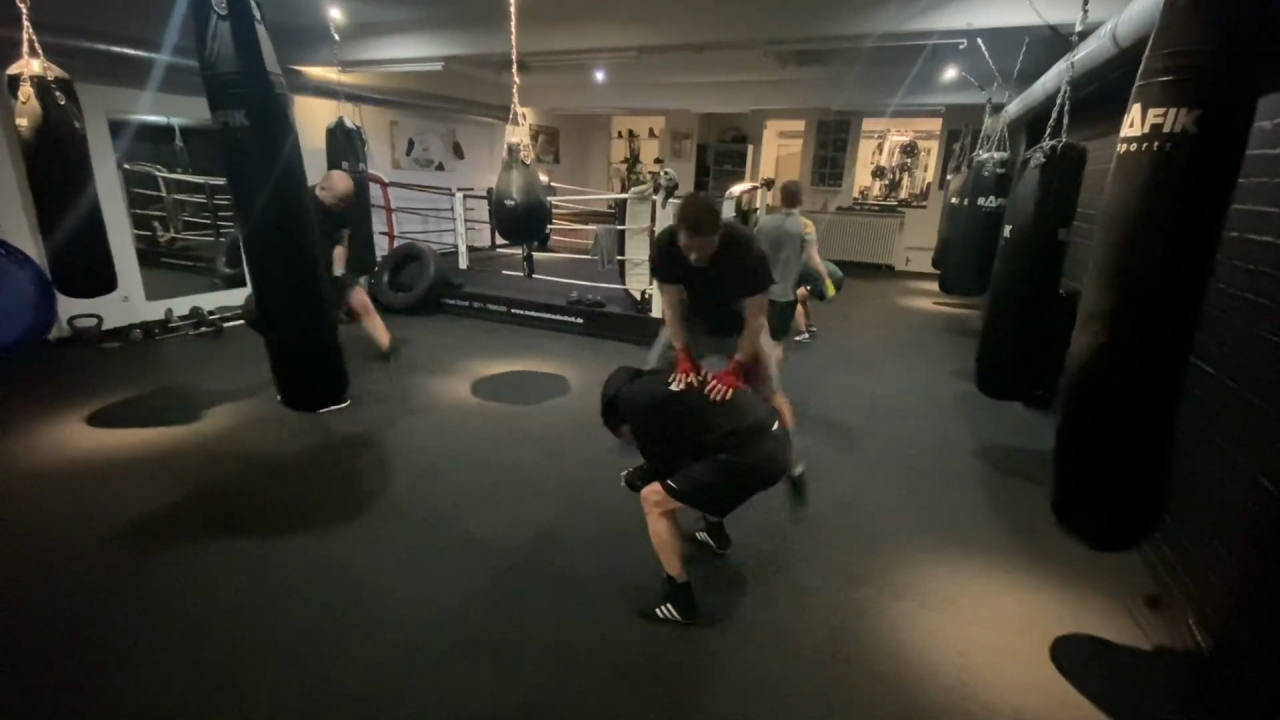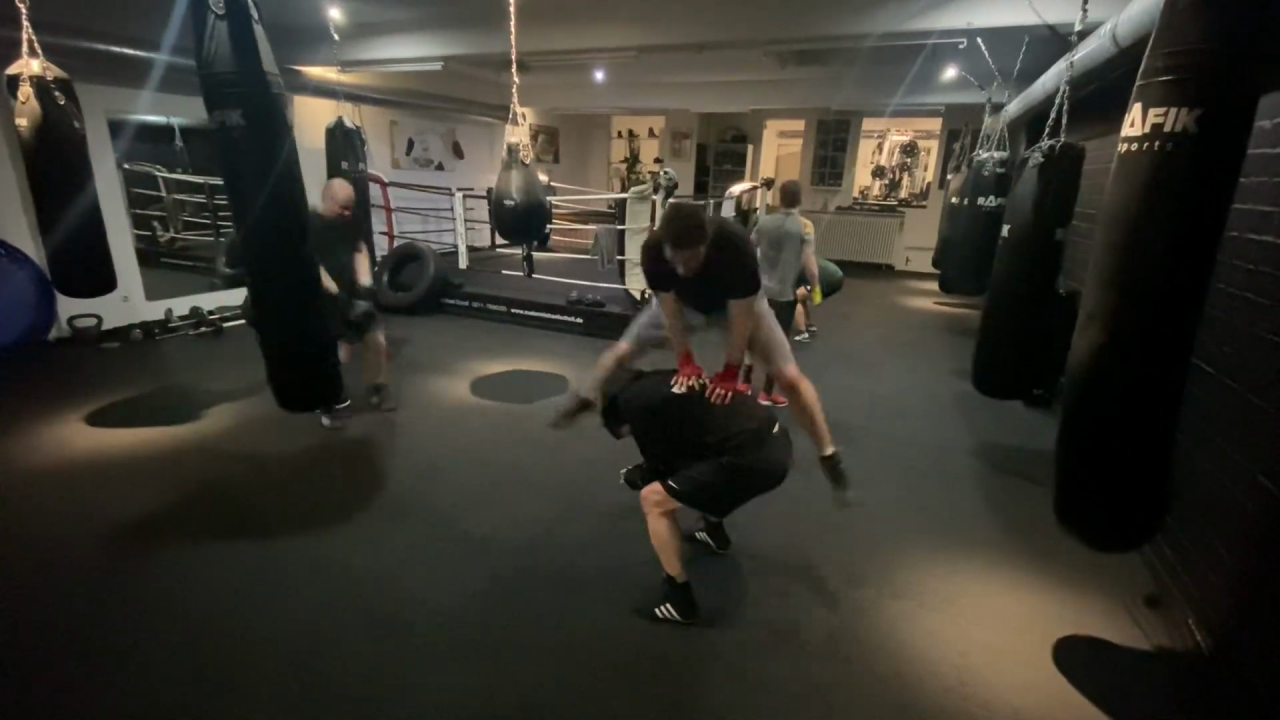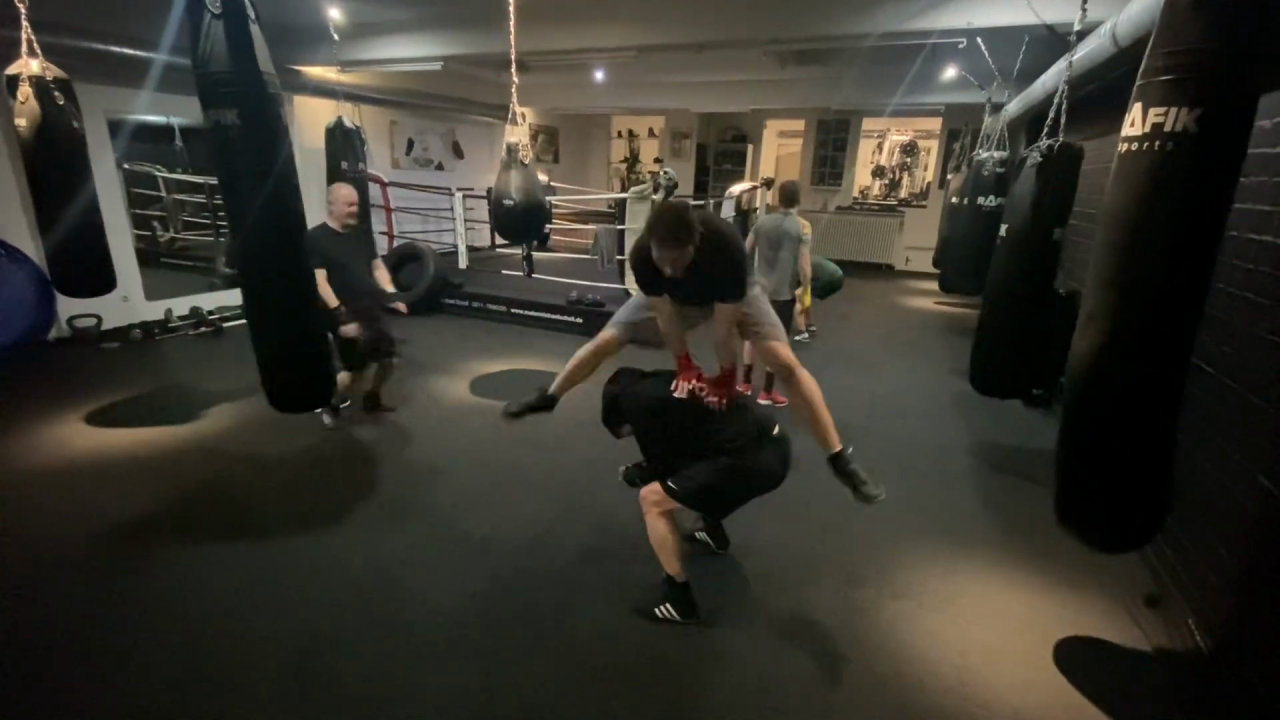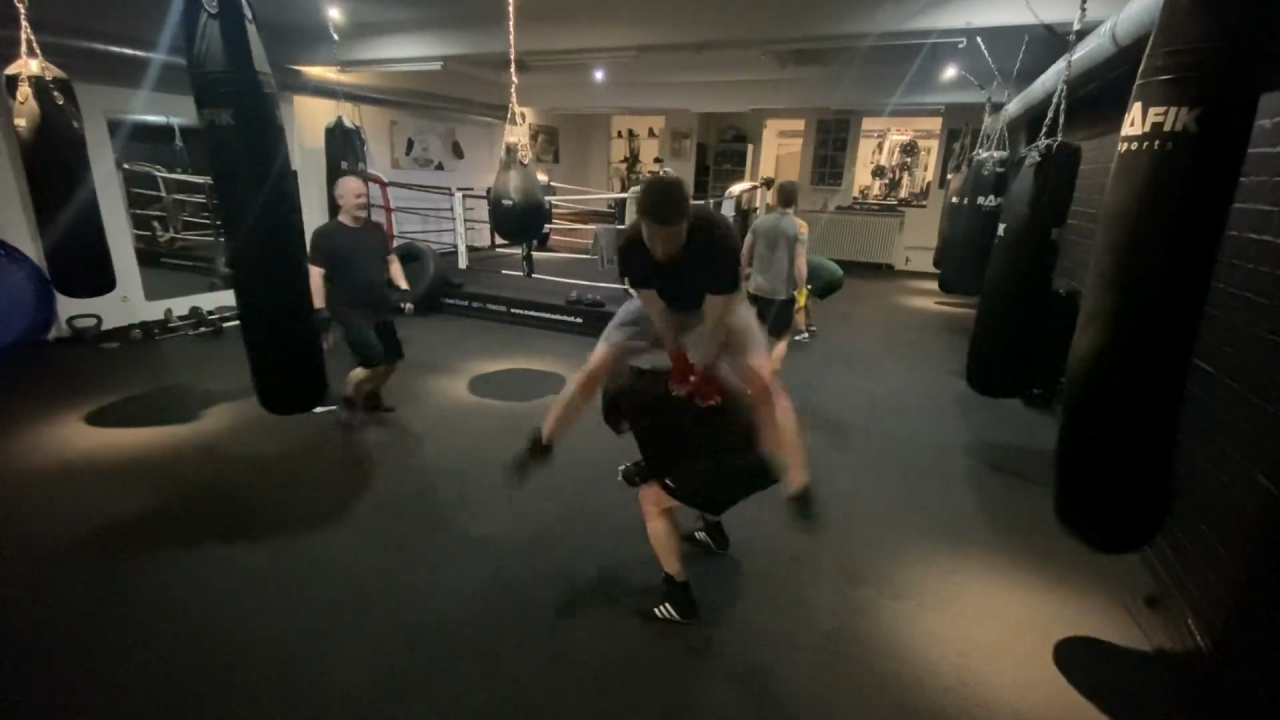
dt=0.1s
person 1, frame 1
left shoulder: (746, 250)
right shoulder: (665, 247)
left elbow: (755, 324)
right elbow: (670, 309)
left wrist: (735, 369)
right wrist: (683, 358)
left hip: (737, 331)
right hip: (694, 332)
left knee: (767, 401)
person 1, frame 2
left shoulder: (736, 245)
right shoulder: (653, 250)
left elbow: (742, 318)
right elbow: (670, 307)
left wrist: (730, 373)
right wrist: (686, 360)
left hip: (733, 303)
right hip: (686, 303)
left knee: (789, 376)
right knee: (625, 349)
left ankle: (828, 456)
right ankle: (585, 398)
person 1, frame 3
left shoulder: (727, 248)
right shoulder: (644, 253)
left elbow: (726, 323)
right elbow: (663, 312)
left wrist: (726, 378)
right wrist: (684, 365)
left hip: (731, 299)
right hip: (675, 305)
left knee: (786, 364)
right knee: (604, 342)
left ankle: (839, 459)
right ankle: (548, 397)
person 1, frame 4
left shoulder: (718, 237)
right shoulder: (631, 244)
left elbow: (715, 319)
right elbow: (655, 309)
left wrist: (707, 375)
right wrist: (679, 362)
left hip: (717, 301)
right hip: (663, 307)
left knee: (761, 382)
right knee: (595, 370)
left ankle: (798, 492)
right ankle: (542, 444)
person 2, frame 1
left shoulder: (633, 400)
right shoulder: (661, 380)
left elbow: (663, 465)
left wrist: (638, 477)
right wrist: (647, 473)
left hip: (752, 456)
right hip: (774, 440)
left knee: (653, 500)
left ankle: (680, 598)
right ankle: (715, 531)
person 2, frame 2
left shoulder: (633, 401)
right shoulder: (663, 381)
left elbow: (664, 466)
left wrist: (638, 476)
right wrist: (646, 472)
left hip: (753, 458)
right hip: (776, 442)
left knee: (654, 500)
left ankle: (679, 597)
right ankle: (714, 531)
person 2, frame 3
left shoulder: (640, 402)
right shoulder: (666, 380)
left elbow: (662, 467)
left wrist: (634, 474)
right wrist: (643, 471)
left hip: (751, 460)
right hip: (774, 446)
left knee: (651, 499)
left ankle: (680, 597)
right ankle: (712, 532)
person 2, frame 4
left shoulder: (638, 400)
right shoulder: (662, 381)
left elbow: (662, 464)
left wrist: (637, 473)
right wrist: (646, 469)
left hip: (750, 456)
left knee: (652, 498)
left ankle: (679, 596)
right ankle: (713, 533)
person 3, frame 1
left shoulder: (341, 206)
left elbow: (340, 240)
left wrist: (338, 274)
left hip: (329, 270)
left knee: (362, 304)
left ankle: (388, 348)
person 3, frame 2
left shoulder: (351, 222)
right shoulder: (309, 224)
left elbow: (361, 252)
left wrist: (365, 285)
right wrist: (338, 295)
left hip: (351, 293)
right hip: (327, 297)
left knee: (377, 342)
right knee: (343, 352)
left ankle: (378, 389)
person 3, frame 3
left shoulder: (362, 233)
right shoulder: (316, 239)
left elbow: (377, 266)
right elbow: (320, 280)
left wrist: (391, 295)
right wrist: (339, 314)
left hip: (371, 311)
right hip: (344, 316)
left knee: (388, 360)
right knee: (354, 370)
left ankle: (372, 398)
right ankle: (331, 407)
person 3, frame 4
left shoulder: (375, 229)
right shoulder: (325, 235)
left elbow: (391, 261)
right elbow: (316, 276)
left wrist: (403, 290)
right wrist: (321, 316)
left hip: (381, 309)
right hip: (352, 313)
left knee: (391, 361)
right knee: (372, 363)
left ankle: (371, 397)
right ankle: (349, 400)
person 4, frame 1
left shoulder: (764, 222)
right shoulder: (805, 226)
right elbow: (813, 261)
right wrist: (827, 282)
right hip: (783, 295)
right knee: (775, 343)
person 4, frame 2
left shoulder: (764, 221)
right shoulder: (805, 226)
right elbow: (809, 263)
right wrist: (816, 288)
left hip: (760, 289)
right hip: (784, 293)
left ankle: (745, 382)
right ankle: (767, 393)
person 4, frame 3
left shoulder: (762, 221)
right shoulder: (803, 226)
left elbow: (746, 253)
right elbow: (804, 265)
right wrist: (806, 291)
right hip: (783, 293)
left ankle: (745, 383)
right ankle: (767, 392)
person 4, frame 4
left shoulder: (759, 222)
right shoulder: (800, 227)
left elbow: (744, 254)
right elbow: (799, 263)
right wrist: (801, 291)
left hip: (756, 288)
right hip: (782, 292)
right knee: (781, 337)
